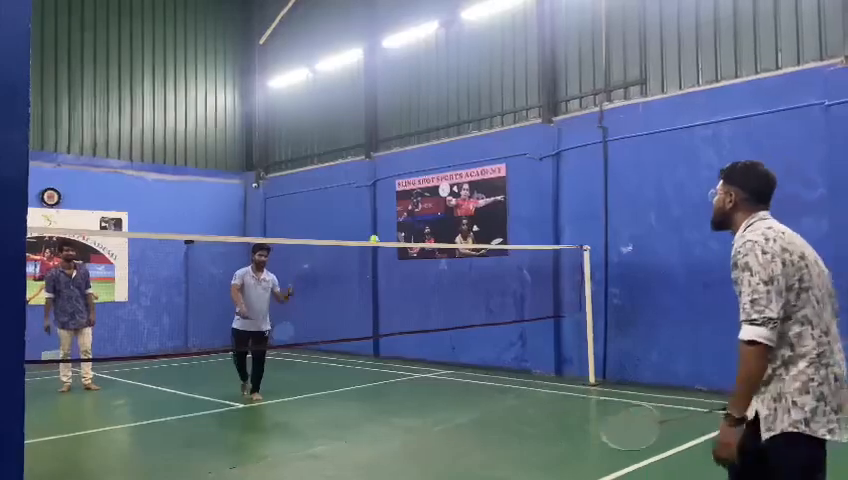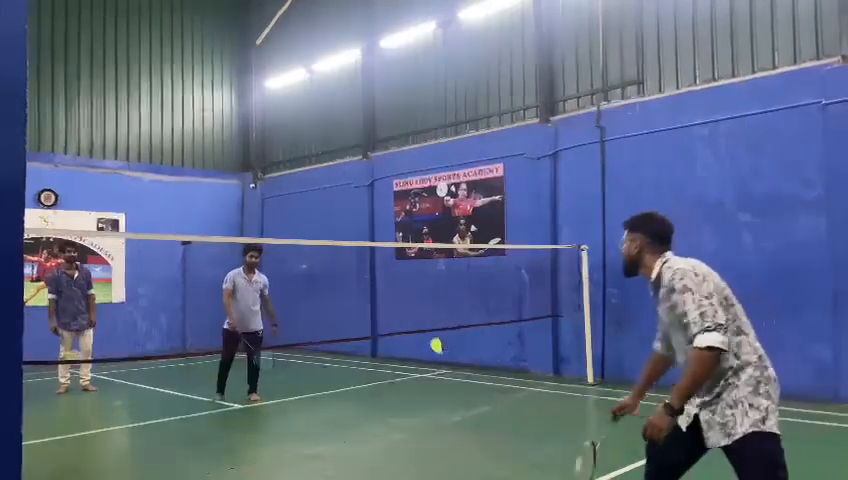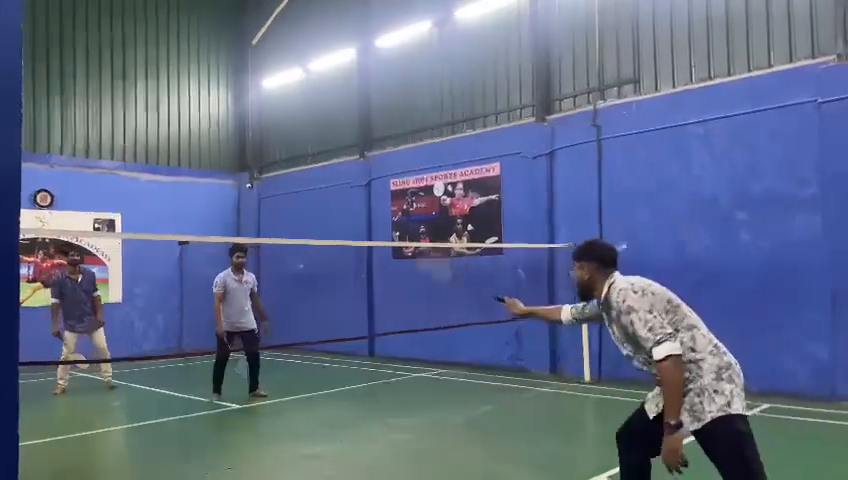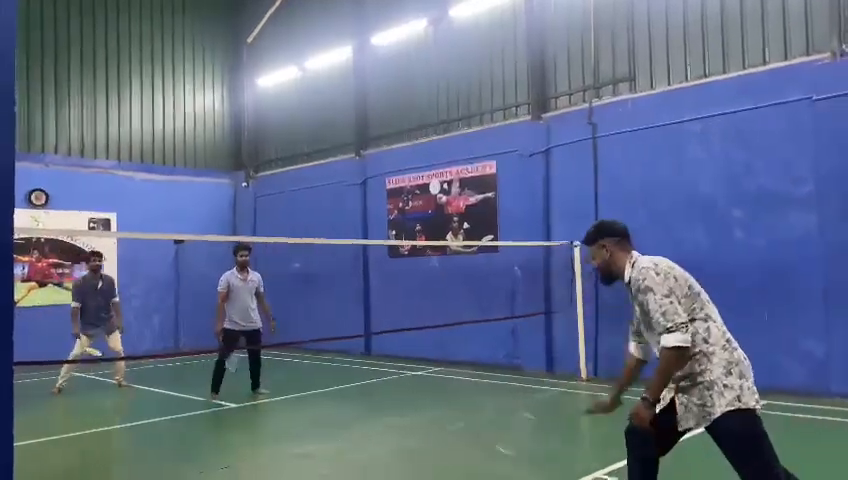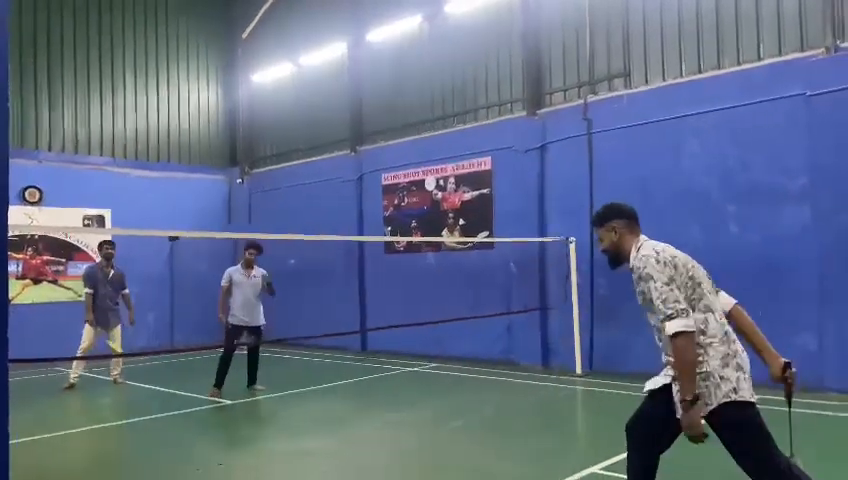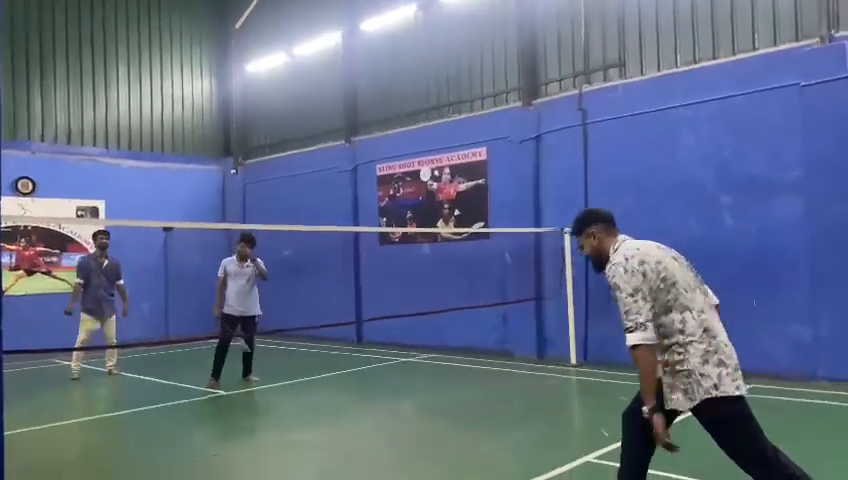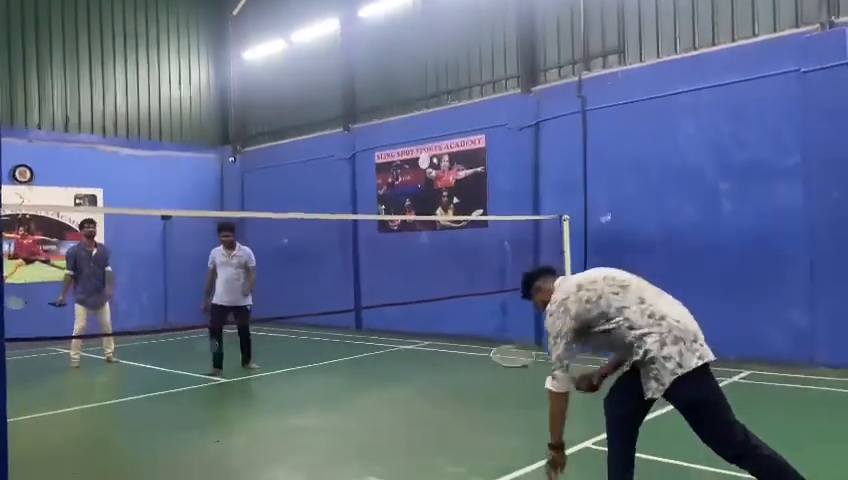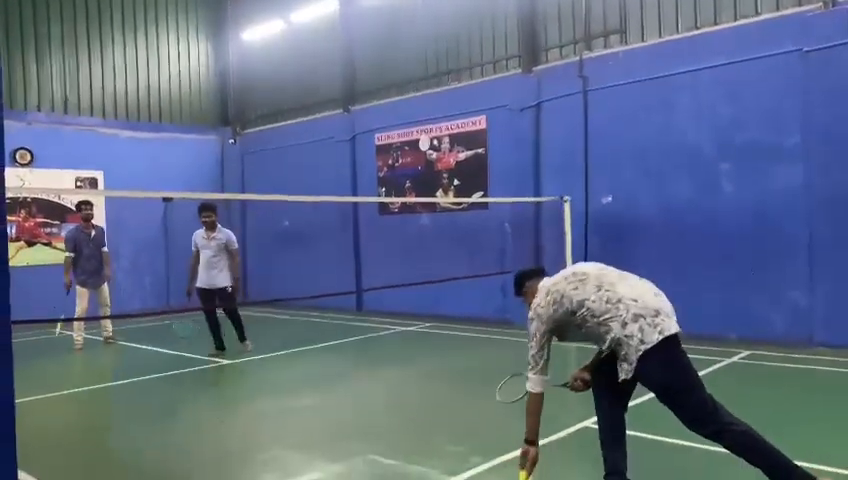
dt=0.3s
person 1, frame 1
left shoulder: (753, 244)
right shoulder: (782, 238)
left elbow: (758, 338)
left wrist: (733, 418)
left hip: (798, 403)
right hip: (798, 395)
person 1, frame 2
left shoulder: (682, 275)
right shoulder: (664, 286)
left elbow: (712, 345)
right elbow: (665, 349)
left wrist: (669, 409)
right wrist: (636, 395)
left hip: (744, 400)
right knee: (661, 455)
person 1, frame 3
left shoulder: (626, 294)
right shoulder: (607, 303)
left elbow: (668, 355)
right elbow: (569, 313)
left wrist: (672, 428)
right wrist: (526, 311)
left hip: (710, 386)
right knee: (630, 441)
person 1, frame 4
left shoulder: (647, 272)
right shoulder: (639, 280)
left elbow: (678, 343)
right elbow: (639, 348)
left wrist: (648, 401)
right wrist: (615, 396)
left hip: (719, 385)
right knee: (639, 440)
person 1, frame 5
left shoulder: (648, 259)
right shoulder: (653, 258)
left elbow: (681, 330)
right elbow: (726, 306)
left wrist: (689, 401)
right wrist: (771, 359)
left hip: (714, 375)
right hip: (691, 373)
right knee: (641, 433)
person 1, frame 6
left shoulder: (621, 264)
right shoulder: (648, 250)
left elbow: (640, 339)
right elbow: (710, 303)
left wrist: (653, 411)
left hip: (703, 372)
right knee: (635, 428)
person 1, frame 7
left shoulder: (559, 304)
right shoulder: (589, 282)
left elbow: (559, 380)
left wrist: (556, 446)
right wrist: (601, 373)
left hip: (669, 352)
right hip: (676, 339)
left knee: (733, 442)
right knee: (619, 409)
person 1, frame 8
left shoulder: (541, 304)
right shoulder: (577, 274)
left elbow: (536, 378)
left wrist: (531, 442)
right wrist: (590, 368)
left hip: (644, 332)
right hip: (653, 313)
left knee: (705, 417)
right knee: (606, 390)
person 2, frame 1
left shoulder: (271, 278)
right shoulder: (241, 273)
left elbow: (280, 299)
right elbow: (234, 291)
left wrist: (288, 295)
right wrist: (240, 306)
left hip: (262, 326)
right hip: (241, 325)
left knee: (259, 359)
right knee: (239, 356)
left ankle: (255, 390)
right ankle: (245, 380)
person 2, frame 2
left shoulder: (263, 279)
right shoulder: (232, 275)
left elbow: (266, 302)
right elbow: (226, 298)
left wrist: (274, 323)
right wrist: (231, 319)
left hip: (255, 327)
right hip: (233, 326)
left knee: (254, 360)
right knee: (226, 359)
left ankle: (252, 391)
right ankle: (220, 392)
person 2, frame 3
left shoulder: (251, 278)
right shoulder: (222, 277)
left elbow: (255, 300)
right elbow: (217, 302)
left wrist: (264, 319)
right wrist: (219, 324)
left hip: (248, 325)
right hip: (227, 327)
left knee: (254, 356)
right knee: (221, 359)
left ankle: (254, 389)
right ankle: (216, 392)
person 2, frame 4
left shoulder: (257, 277)
right shoulder: (227, 277)
left elbow: (261, 300)
right elbow: (221, 302)
left wrist: (270, 318)
right wrist: (219, 324)
left hip: (254, 325)
right hip: (232, 326)
left knee: (255, 357)
right knee: (223, 357)
left ankle: (256, 387)
right ankle: (214, 391)
person 2, frame 5
left shoulder: (261, 273)
right shoulder: (231, 272)
left elbow: (271, 293)
right elbow: (224, 295)
left wrist: (269, 284)
right wrist: (222, 313)
left hip: (256, 321)
right hip: (235, 320)
left knee: (254, 352)
right knee: (228, 352)
left ankle: (252, 383)
right ankle: (217, 387)
person 2, frame 6
left shoulder: (257, 263)
right shoulder: (226, 263)
left elbow: (265, 277)
right elbow: (220, 286)
left wrist: (253, 260)
right wrist: (218, 307)
left hip: (250, 311)
right hip: (230, 311)
left knee: (249, 343)
right knee: (223, 342)
left ankle: (247, 373)
right ankle: (214, 378)
person 2, frame 7
left shoulder: (246, 252)
right shoulder: (215, 253)
left elbow: (252, 274)
right elbow: (211, 276)
left wrist: (249, 288)
right wrist: (206, 298)
left hip: (241, 301)
right hip: (219, 300)
left knee: (244, 331)
right knee: (214, 331)
left ankle: (247, 360)
right ankle: (217, 367)
person 2, frame 8
left shoulder: (227, 235)
right shoulder: (196, 236)
left elbow: (235, 258)
right elbow: (195, 260)
left wrist: (236, 280)
right wrist: (191, 282)
left hip: (223, 282)
right hip: (203, 284)
left knee: (231, 311)
right knee: (210, 315)
left ankle: (243, 339)
right ankle: (219, 347)
person 3, frame 1
left shoulder: (83, 271)
right shoulder: (53, 274)
left elbow: (88, 294)
right elbow: (49, 298)
left wrist: (92, 313)
right wrist: (47, 319)
left hip: (83, 319)
right hip: (64, 320)
left knee: (86, 350)
right knee: (65, 352)
left ankle: (87, 381)
right ankle: (66, 382)
person 3, frame 2
left shoulder: (85, 272)
right shoulder: (55, 276)
left elbow: (90, 295)
right elbow: (52, 299)
left wrist: (93, 314)
right wrist: (52, 320)
left hip: (84, 319)
right hip: (65, 322)
left knee: (87, 351)
right knee: (65, 353)
left ankle: (85, 382)
right ankle: (64, 384)
person 3, frame 3
left shoulder: (89, 275)
right shoulder: (59, 280)
left elbow: (96, 296)
right elbow: (55, 303)
left wrist: (100, 315)
right wrist: (55, 325)
left hip: (91, 320)
right hip: (71, 324)
left knee: (103, 349)
right knee: (67, 354)
left ankle: (108, 379)
right ankle: (61, 384)
person 3, frame 4
left shoulder: (110, 281)
right shoulder: (80, 284)
left elbow: (115, 302)
right elbow: (76, 306)
left wrist: (119, 320)
right wrist: (75, 327)
left hip: (108, 324)
right hip: (88, 327)
left knee: (119, 351)
right knee: (75, 355)
left ankle: (119, 379)
right ankle: (60, 384)
person 3, frame 5
left shoulder: (119, 273)
right shoulder: (90, 271)
left elbow: (125, 294)
right elbow: (88, 294)
left wrist: (131, 312)
right wrist: (89, 314)
left hip: (113, 317)
right hip: (95, 317)
left knee: (117, 348)
right knee: (84, 347)
left ankle: (116, 375)
right ankle: (73, 379)
person 3, frame 6
left shoulder: (114, 263)
right shoulder: (84, 261)
left elbow: (120, 285)
right elbow: (79, 284)
left wrist: (125, 303)
right wrist: (72, 303)
left hip: (108, 308)
right hip: (89, 308)
left knee: (111, 339)
right knee: (83, 339)
left ankle: (111, 367)
right ankle: (75, 369)
person 3, frame 7
left shoulder: (103, 250)
right shoulder: (73, 251)
left elbow: (108, 271)
right elbow: (69, 275)
left wrist: (110, 288)
right wrist: (62, 295)
left hip: (101, 296)
right hip: (82, 297)
left knee: (107, 326)
right knee: (79, 328)
left ankle: (109, 354)
right ankle: (75, 358)
person 3, frame 8
left shoulder: (100, 231)
right shoulder: (72, 234)
left elbow: (104, 252)
right elbow: (69, 256)
left wrist: (107, 269)
right wrist: (67, 276)
left hip: (99, 277)
right hip: (82, 279)
left knee: (105, 305)
right knee: (81, 310)
left ankle: (107, 333)
right ankle: (78, 340)
